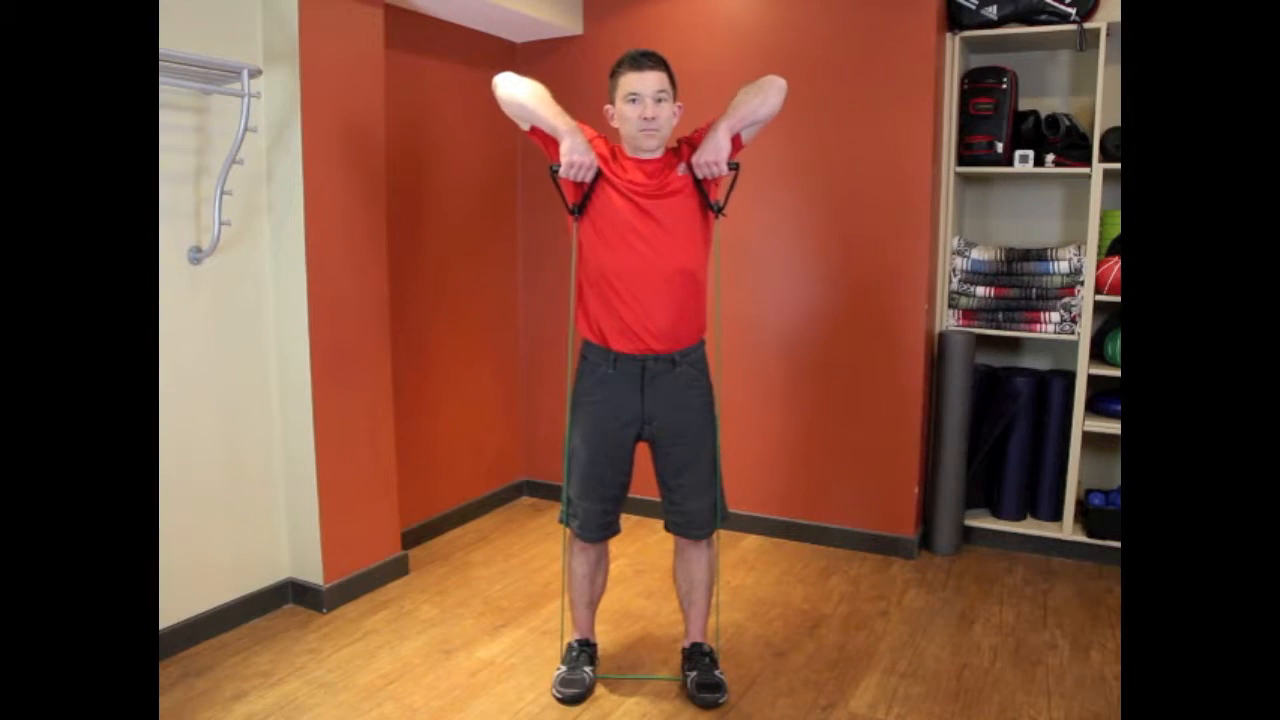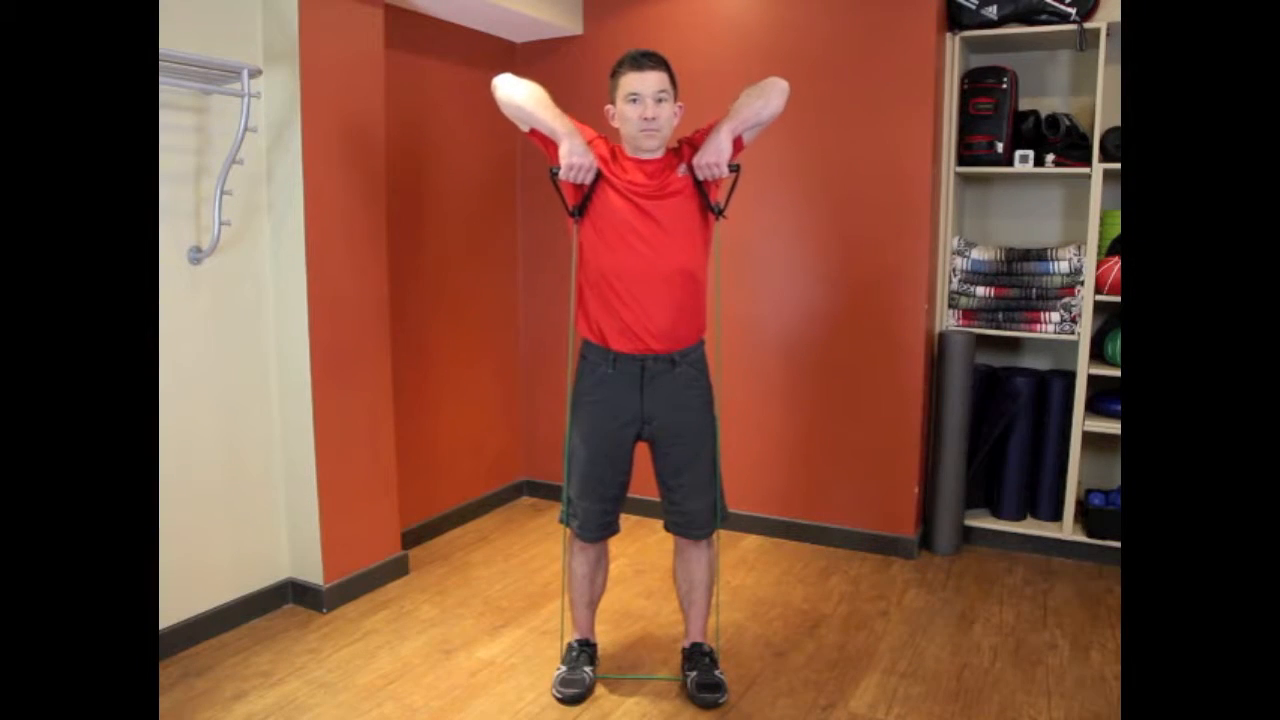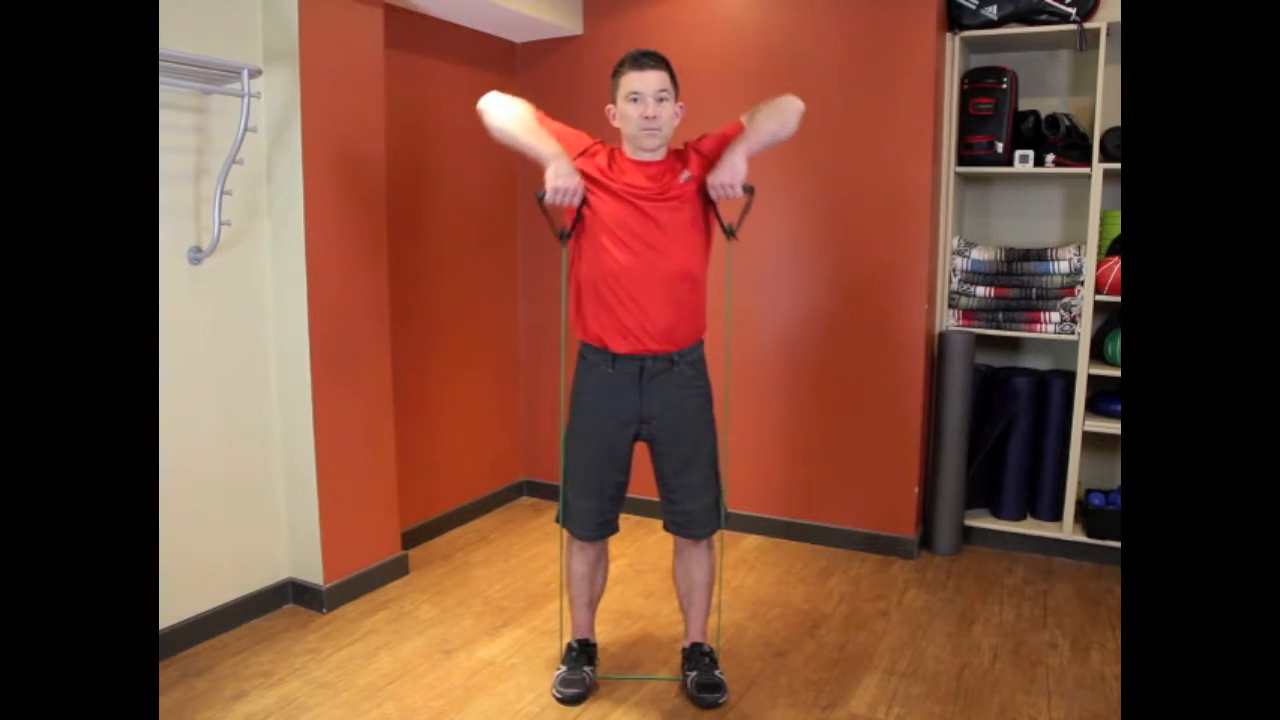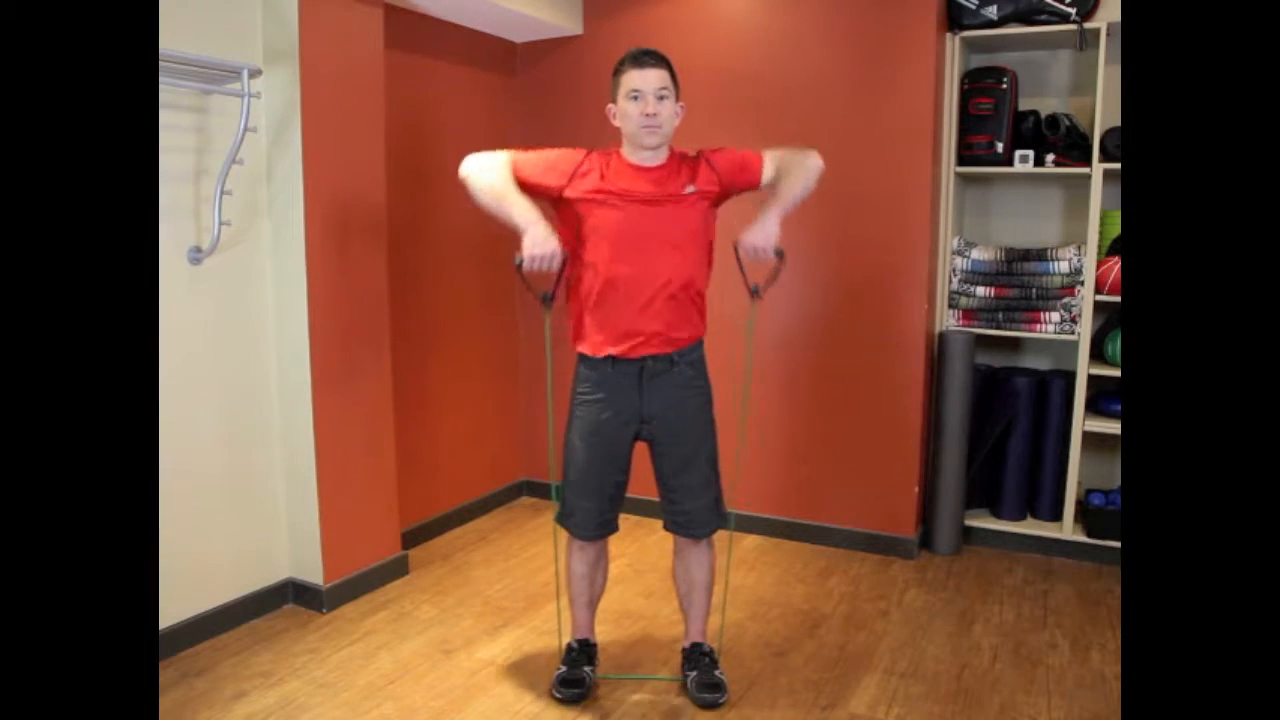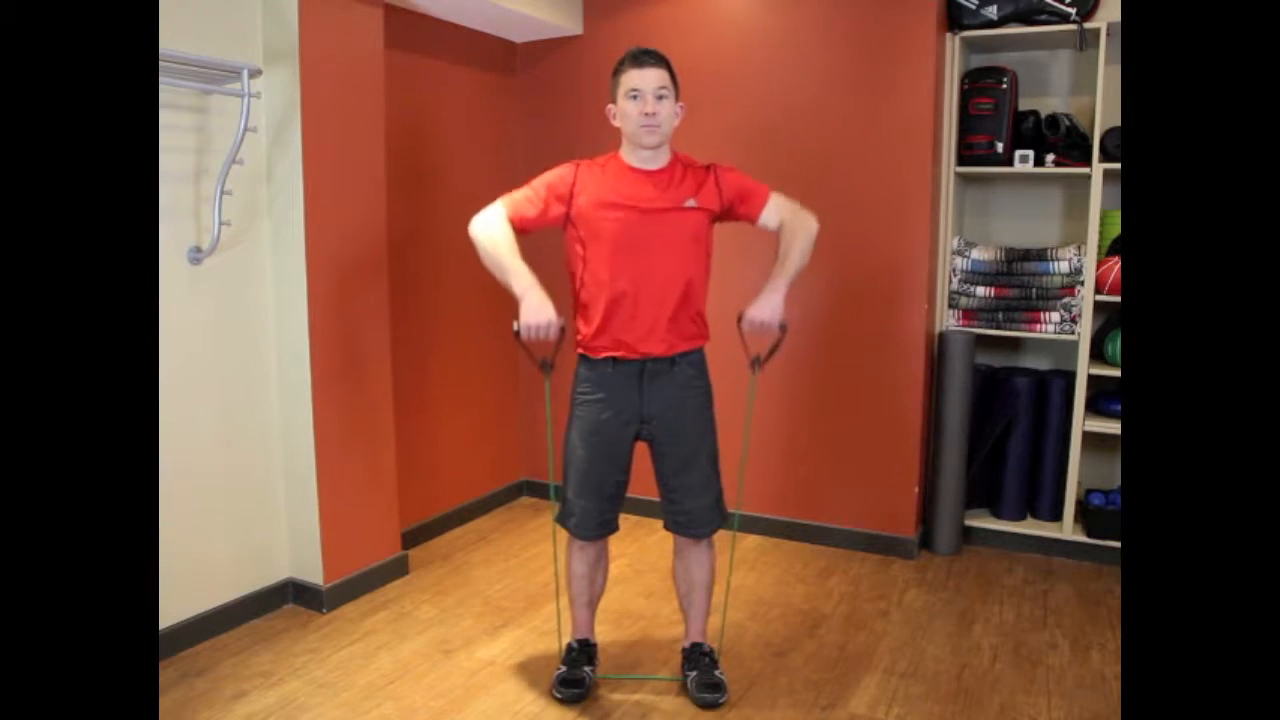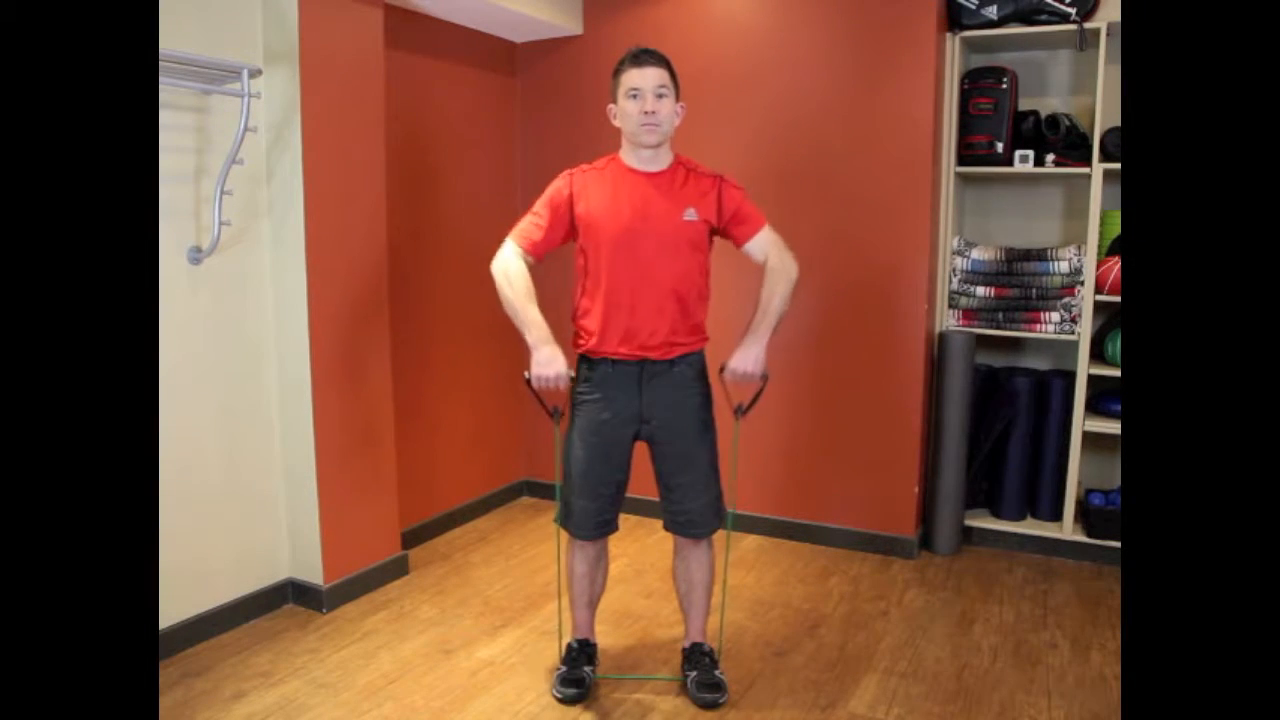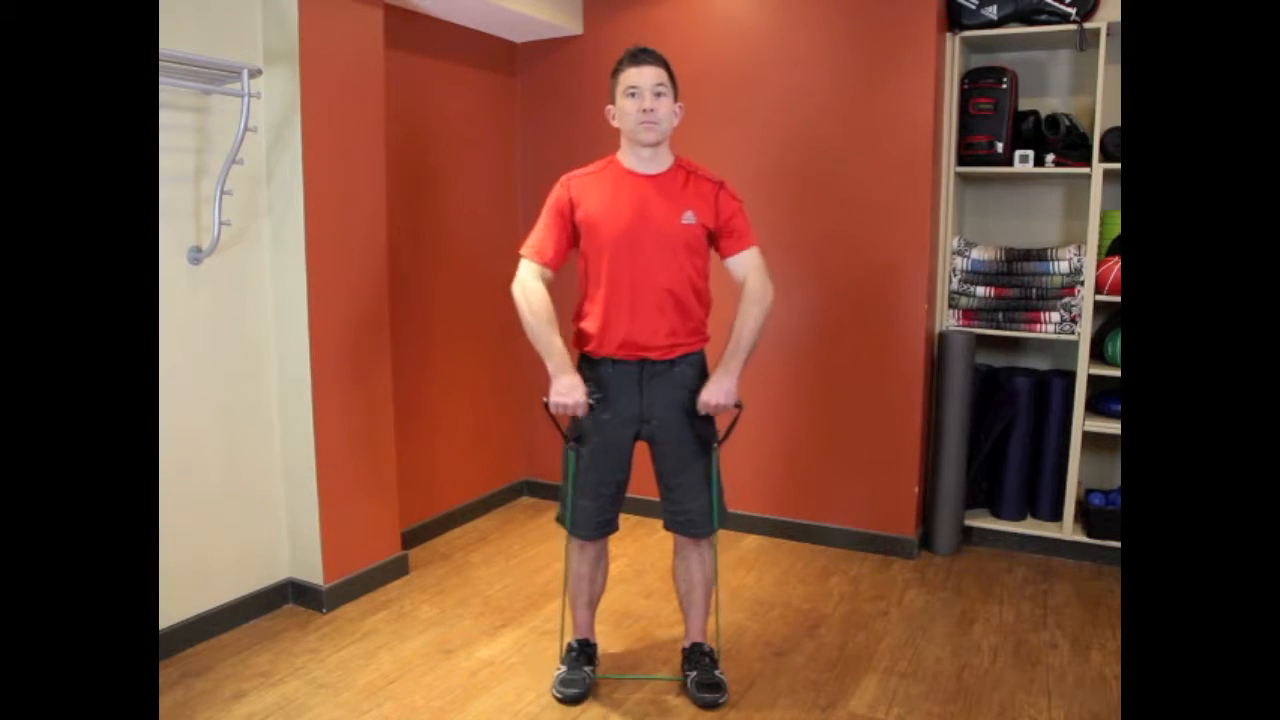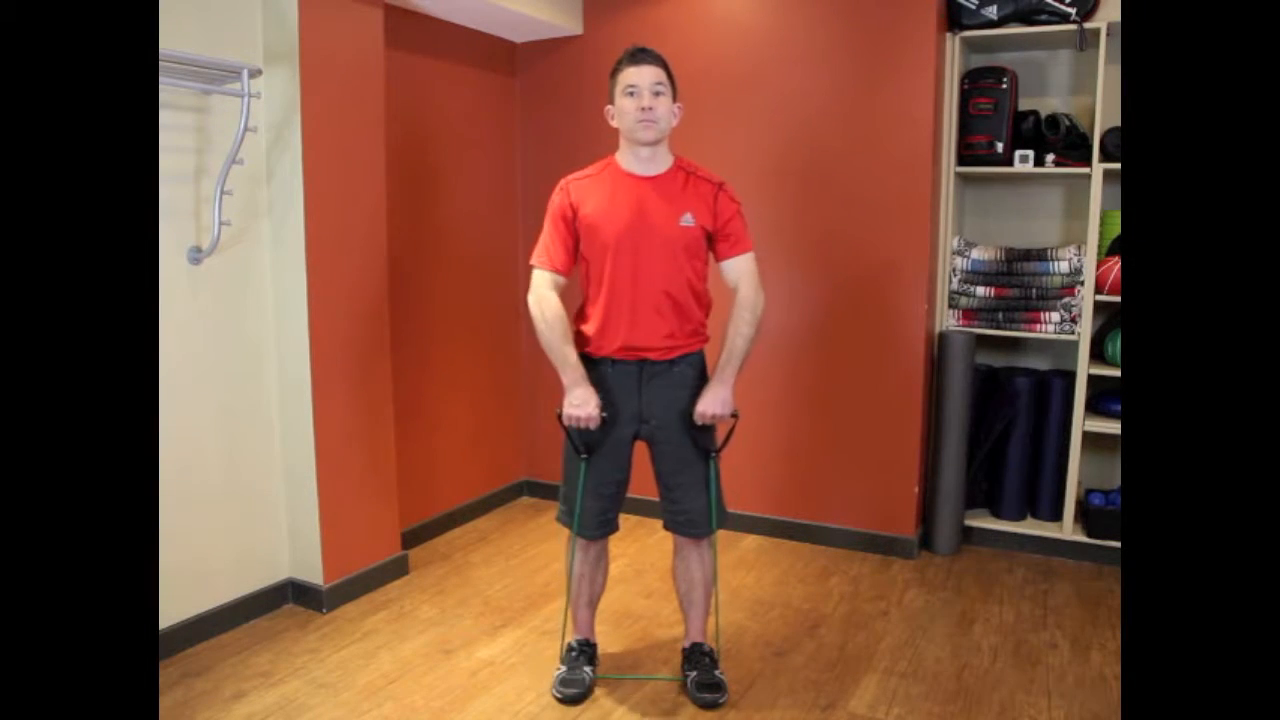
dt=0.2s
person 1, frame 1
left shoulder: (699, 160)
right shoulder: (588, 161)
left elbow: (772, 89)
right elbow: (508, 86)
left wrist: (720, 133)
right wrist: (568, 135)
left hip: (682, 371)
right hip: (605, 371)
left knee: (696, 522)
right knee: (589, 522)
left ankle: (697, 649)
right ankle: (582, 646)
person 1, frame 2
left shoulder: (697, 160)
right shoulder: (588, 160)
left elbow: (774, 92)
right elbow: (508, 88)
left wrist: (723, 135)
right wrist: (567, 137)
left hip: (682, 371)
right hip: (605, 370)
left knee: (695, 522)
right knee: (588, 521)
left ankle: (697, 649)
right ankle: (582, 646)
person 1, frame 3
left shoulder: (701, 164)
right shoulder: (585, 163)
left elbow: (787, 109)
right elbow: (496, 107)
left wrist: (735, 155)
right wrist: (554, 160)
left hip: (680, 372)
right hip: (601, 371)
left knee: (695, 522)
right knee: (586, 521)
left ankle: (697, 649)
right ankle: (581, 645)
person 1, frame 4
left shoulder: (707, 172)
right shoulder: (579, 171)
left elbow: (805, 164)
right elbow: (479, 169)
left wrist: (771, 217)
right wrist: (530, 221)
left hip: (680, 373)
right hip: (602, 374)
left knee: (695, 522)
right knee: (586, 522)
left ankle: (697, 650)
right ankle: (581, 646)
person 1, frame 5
left shoulder: (710, 182)
right shoulder: (577, 181)
left elbow: (800, 221)
right elbow: (488, 224)
left wrist: (776, 291)
right wrist: (527, 294)
left hip: (681, 374)
right hip: (601, 376)
left knee: (695, 522)
right knee: (586, 523)
left ankle: (697, 650)
right ankle: (581, 646)
person 1, frame 6
left shoulder: (711, 190)
right shoulder: (577, 187)
left elbow: (780, 263)
right elbow: (509, 262)
left wrist: (755, 340)
right wrist: (543, 344)
left hip: (682, 377)
right hip: (600, 376)
left knee: (695, 523)
right knee: (585, 523)
left ankle: (696, 650)
right ankle: (581, 646)
person 1, frame 7
left shoulder: (711, 193)
right shoulder: (576, 190)
left elbow: (755, 286)
right elbow: (529, 283)
left wrist: (728, 372)
right wrist: (562, 371)
left hip: (682, 376)
right hip: (599, 377)
left knee: (695, 524)
right knee: (587, 523)
left ankle: (697, 650)
right ankle: (581, 647)
person 1, frame 8
left shoulder: (710, 195)
right shoulder: (576, 192)
left elbow: (748, 291)
right elbow: (543, 293)
left wrist: (723, 382)
right wrist: (575, 383)
left hip: (681, 378)
right hip: (601, 378)
left knee: (694, 523)
right knee: (587, 524)
left ankle: (697, 650)
right ankle: (580, 647)
